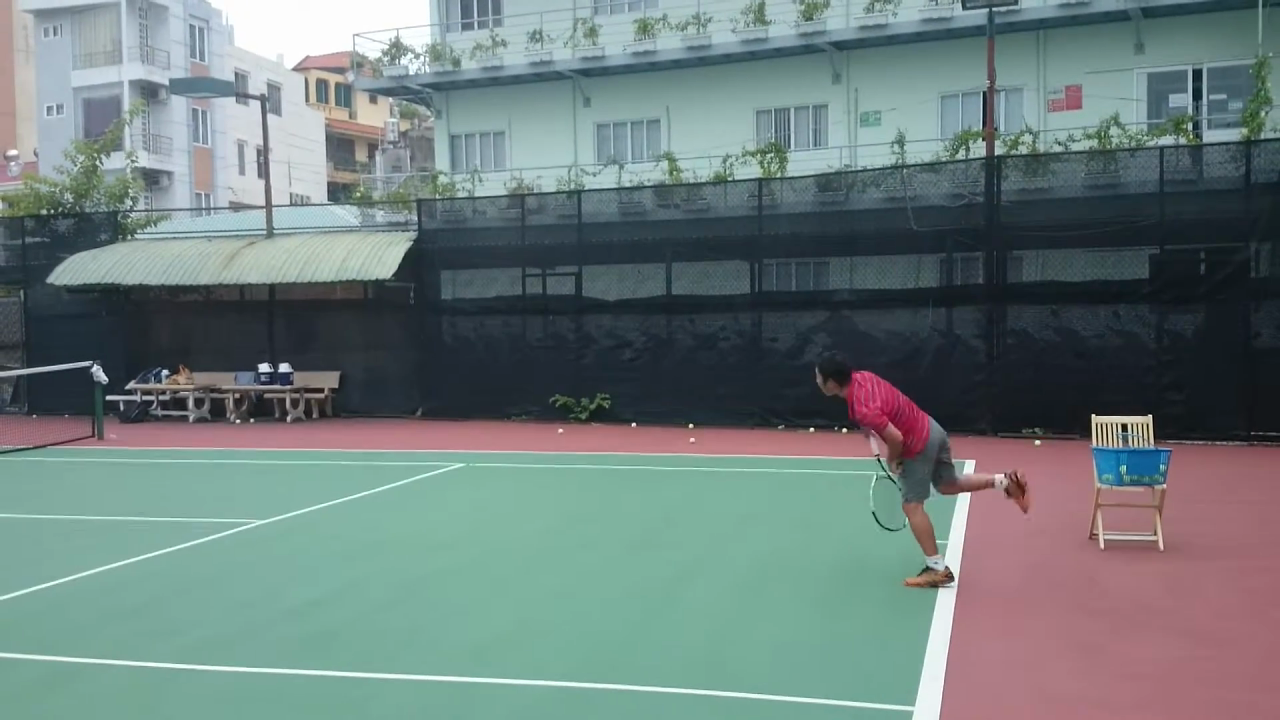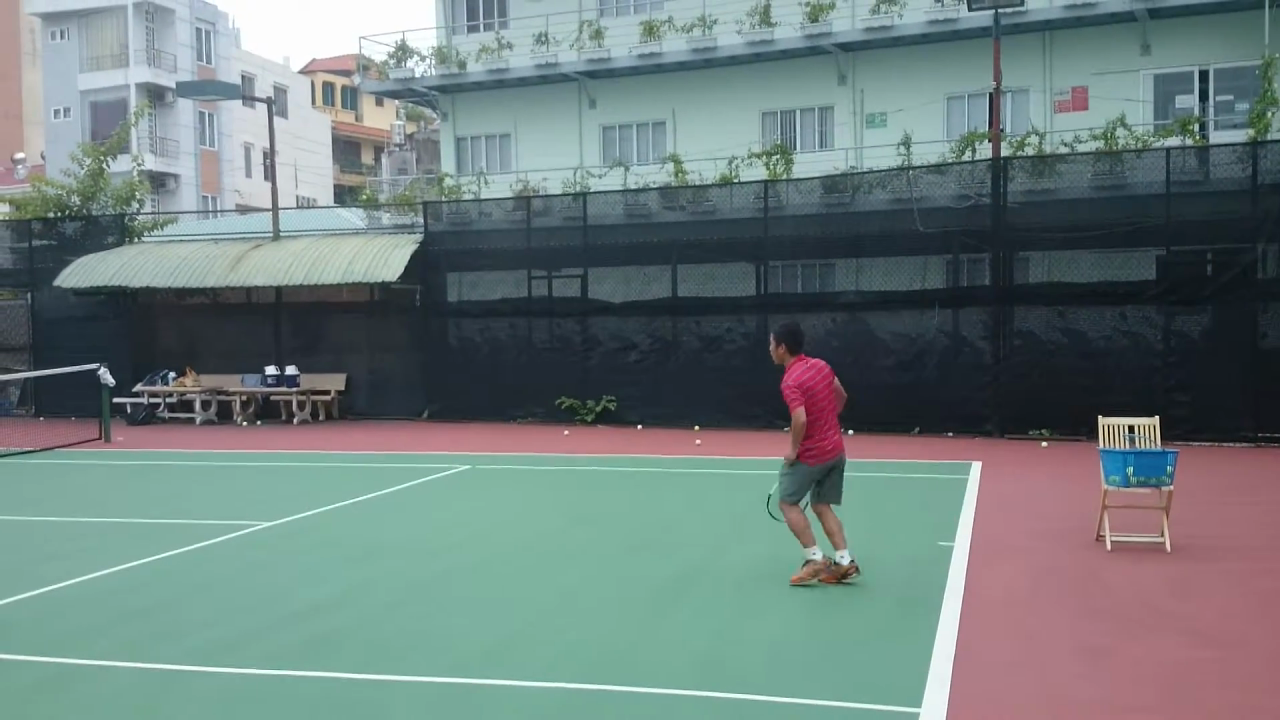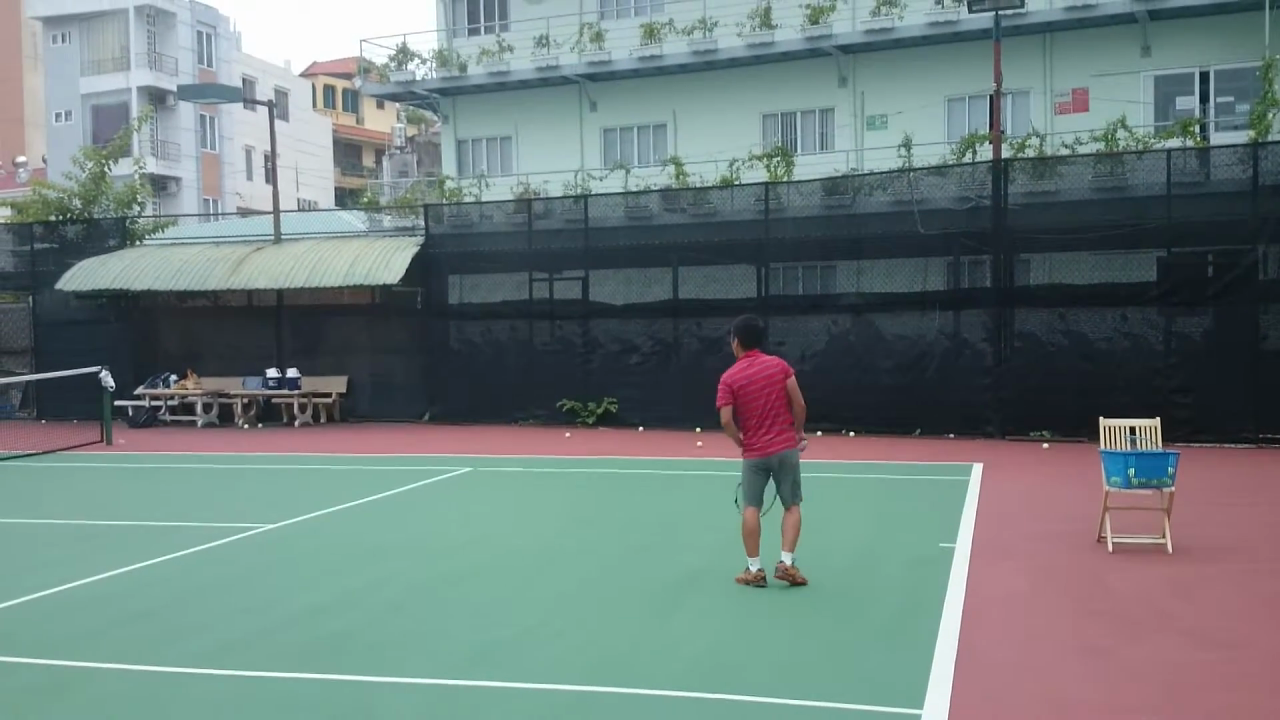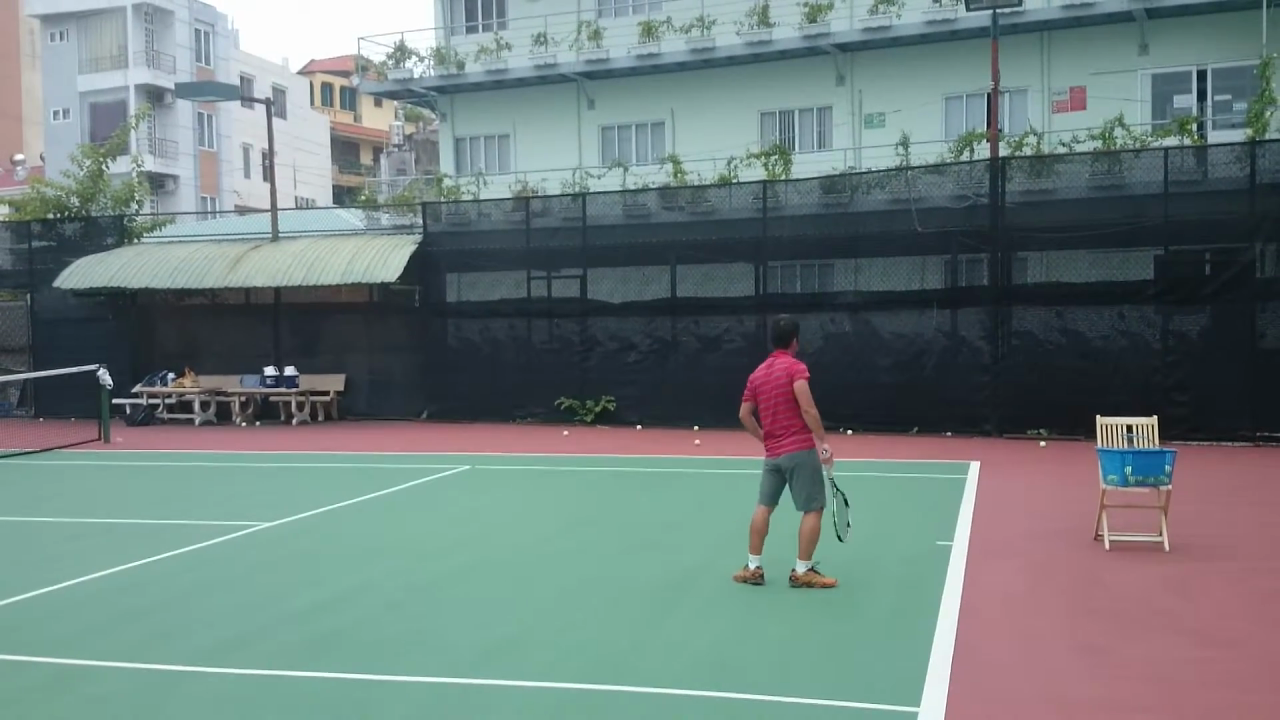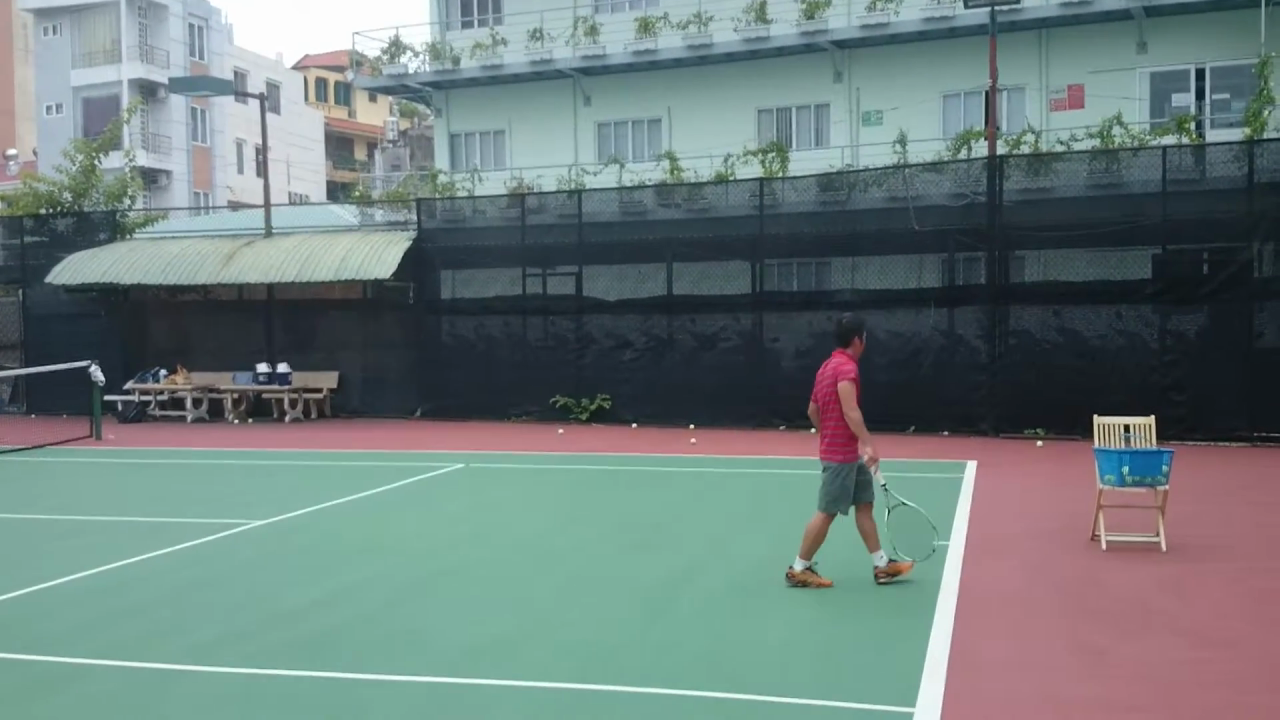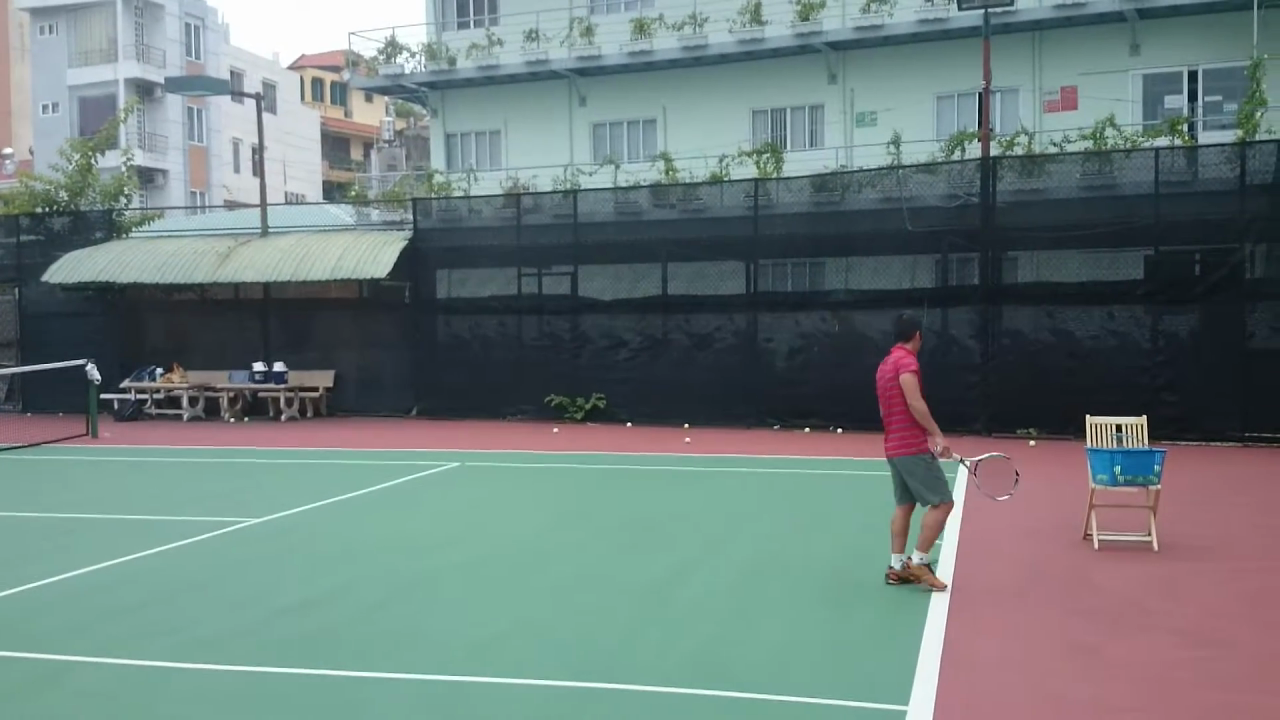
dt=0.5s
person 1, frame 1
left shoulder: (863, 409)
right shoulder: (861, 377)
left elbow: (895, 439)
left wrist: (892, 460)
right wrist: (874, 435)
left hip: (917, 447)
right hip: (930, 429)
left knee: (912, 506)
right knee: (952, 486)
left ankle: (938, 568)
right ankle: (1005, 481)
person 1, frame 2
left shoulder: (791, 381)
right shoulder: (821, 366)
left elbow: (800, 421)
right elbow: (842, 397)
left wrist: (793, 450)
left hip: (810, 456)
right hip: (836, 451)
left knee: (788, 504)
right knee: (823, 506)
left ankle: (816, 558)
right ankle: (844, 562)
person 1, frame 3
left shoulder: (729, 378)
right shoulder: (779, 365)
left elbow: (726, 421)
right elbow: (799, 405)
left wrist: (742, 443)
right wrist: (798, 431)
left hip: (755, 454)
right hip: (786, 448)
left knee: (751, 508)
right knee: (792, 506)
left ankle: (754, 570)
right ankle: (786, 563)
person 1, frame 4
left shoulder: (758, 373)
right shoulder: (796, 367)
left elbow: (745, 415)
right elbow: (808, 409)
right wrist: (823, 442)
left hip: (774, 453)
right hip: (800, 450)
left knee: (764, 507)
right knee: (813, 510)
left ankle: (752, 568)
right ankle: (802, 571)
person 1, frame 5
left shoulder: (827, 367)
right shoulder: (846, 367)
left elbow: (812, 411)
right elbow: (850, 410)
right wrist: (866, 444)
left hip: (841, 452)
right hip: (842, 454)
left knee: (864, 505)
right knee: (826, 512)
left ankle: (882, 565)
right ankle: (799, 569)
person 1, frame 6
left shoulder: (884, 364)
right shoulder: (906, 361)
right elbow: (914, 402)
right wrist: (937, 434)
left hip: (893, 447)
right hip: (912, 448)
left knee: (904, 506)
right knee: (942, 503)
left ankle: (897, 565)
right ankle: (917, 562)
